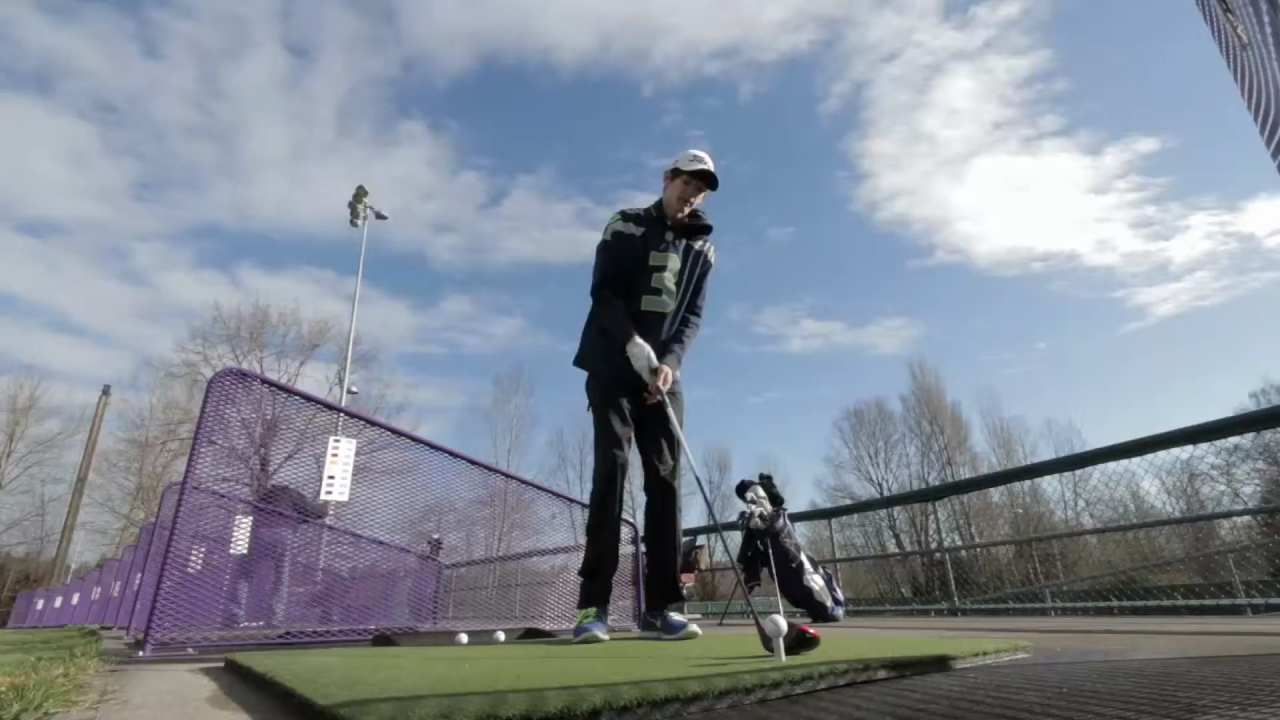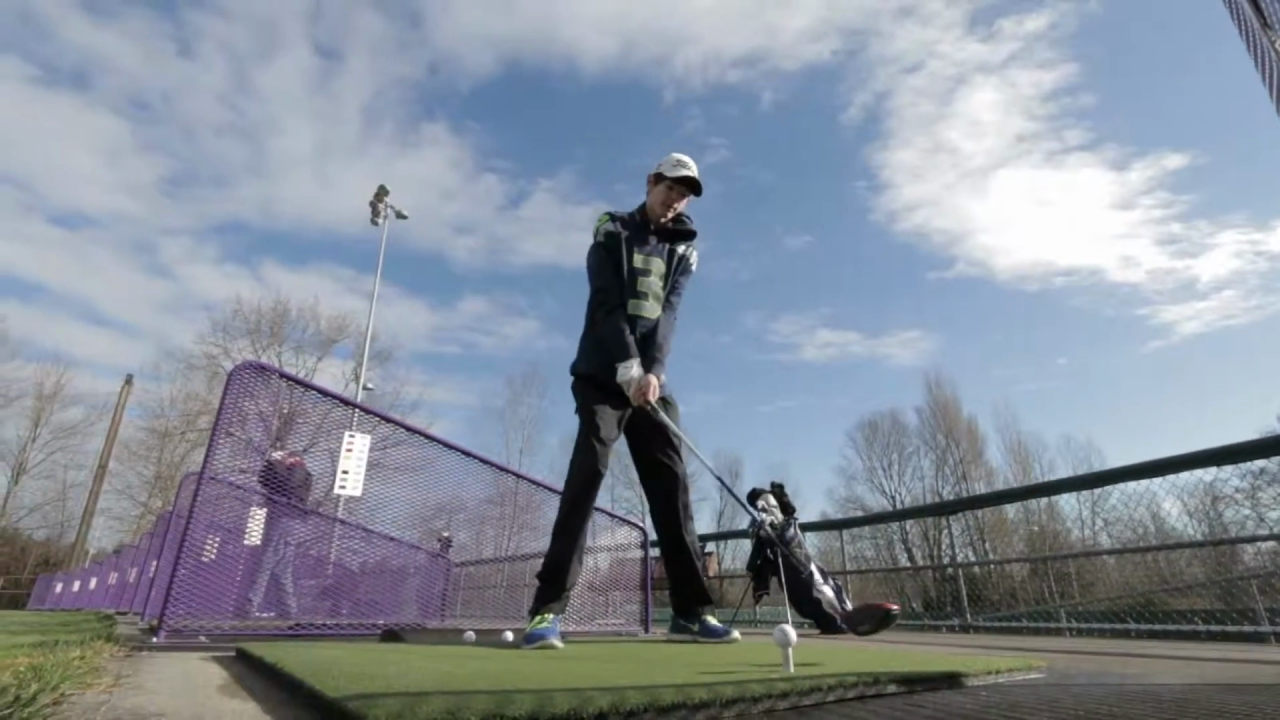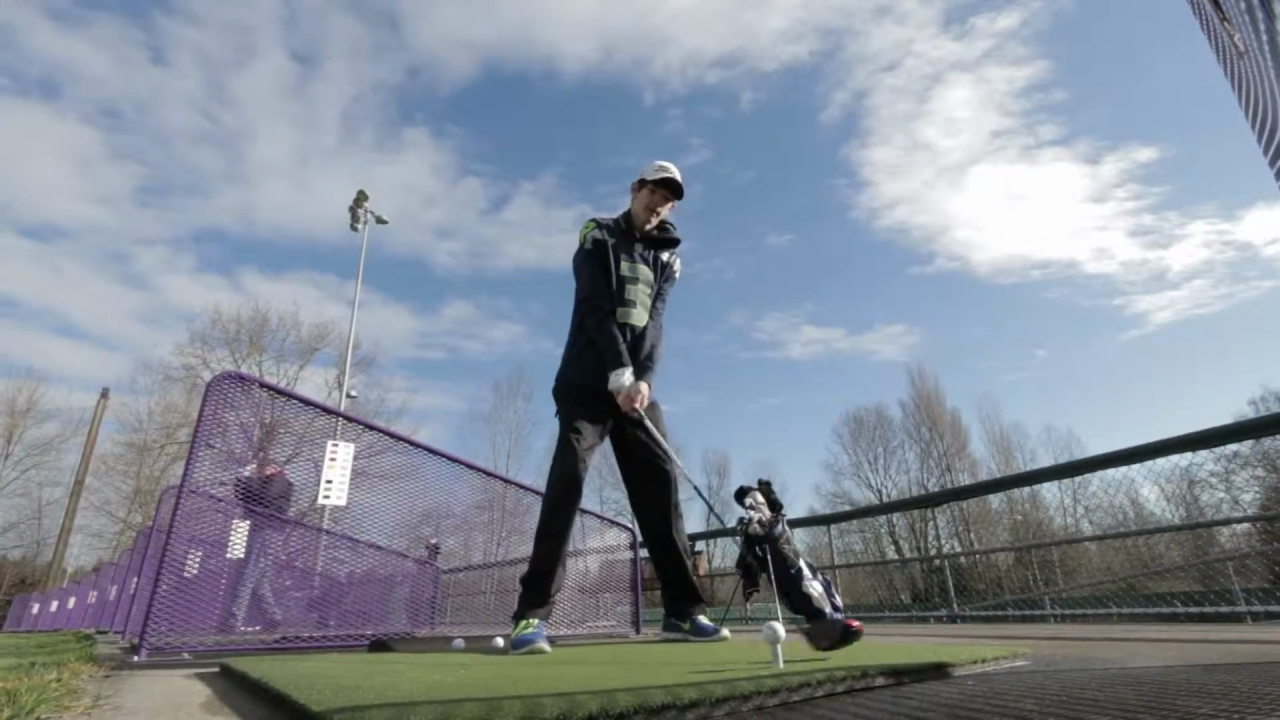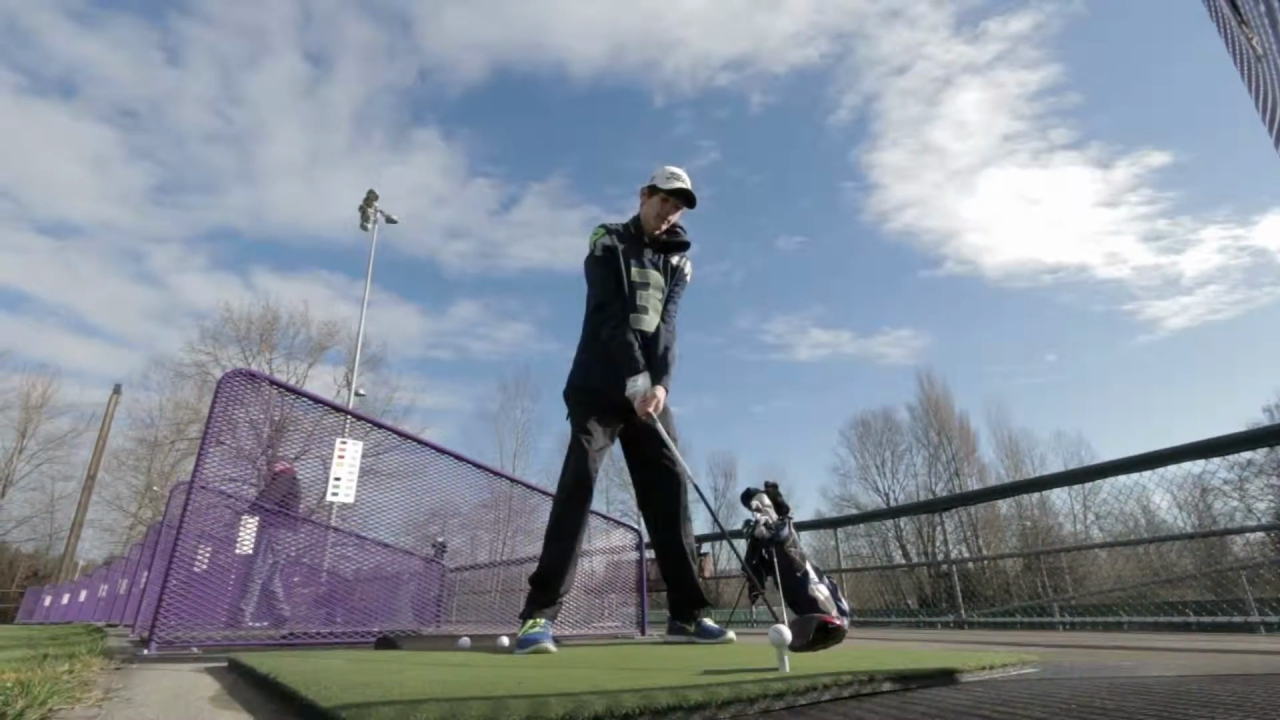
dt=1s
person 1, frame 1
left shoulder: (701, 248)
right shoulder: (626, 226)
left elbow: (692, 315)
right elbow: (604, 293)
left wrist: (670, 361)
right wrist: (634, 343)
left hip: (664, 375)
right hip: (613, 369)
left knee: (665, 479)
right knee: (611, 466)
left ankle: (660, 606)
right ankle: (593, 604)
person 1, frame 2
left shoulder: (684, 249)
right shoulder: (612, 230)
left elbow: (668, 313)
right elbow: (607, 302)
left wrist: (653, 372)
right wrist: (628, 365)
left hip: (652, 379)
right hip: (602, 374)
left knee: (671, 484)
right knee: (588, 469)
left ankle: (689, 609)
right ankle: (548, 609)
person 1, frame 3
left shoulder: (667, 257)
right shoulder: (598, 236)
left elbow: (653, 319)
right elbow: (597, 309)
left wrist: (643, 379)
right wrist: (620, 374)
left hip: (637, 386)
right hip: (586, 383)
left knee: (660, 484)
right knee: (568, 479)
left ankle: (682, 609)
right ankle: (532, 615)
person 1, frame 4
left shoulder: (677, 260)
right shoulder: (608, 241)
left elbow: (665, 325)
right elbow: (612, 316)
left wrist: (660, 383)
right wrist: (637, 379)
left hip: (649, 389)
right hip: (598, 385)
left knee: (670, 489)
right knee: (580, 478)
left ankle: (686, 613)
right ankle: (539, 614)
